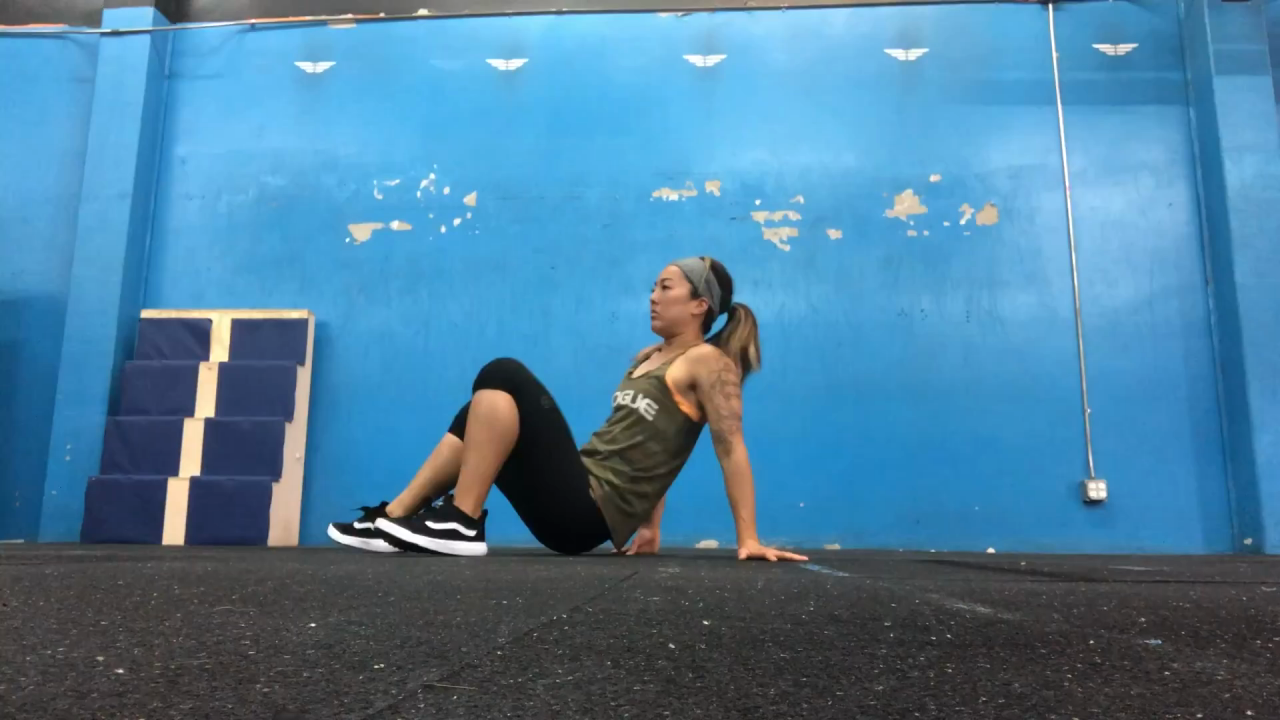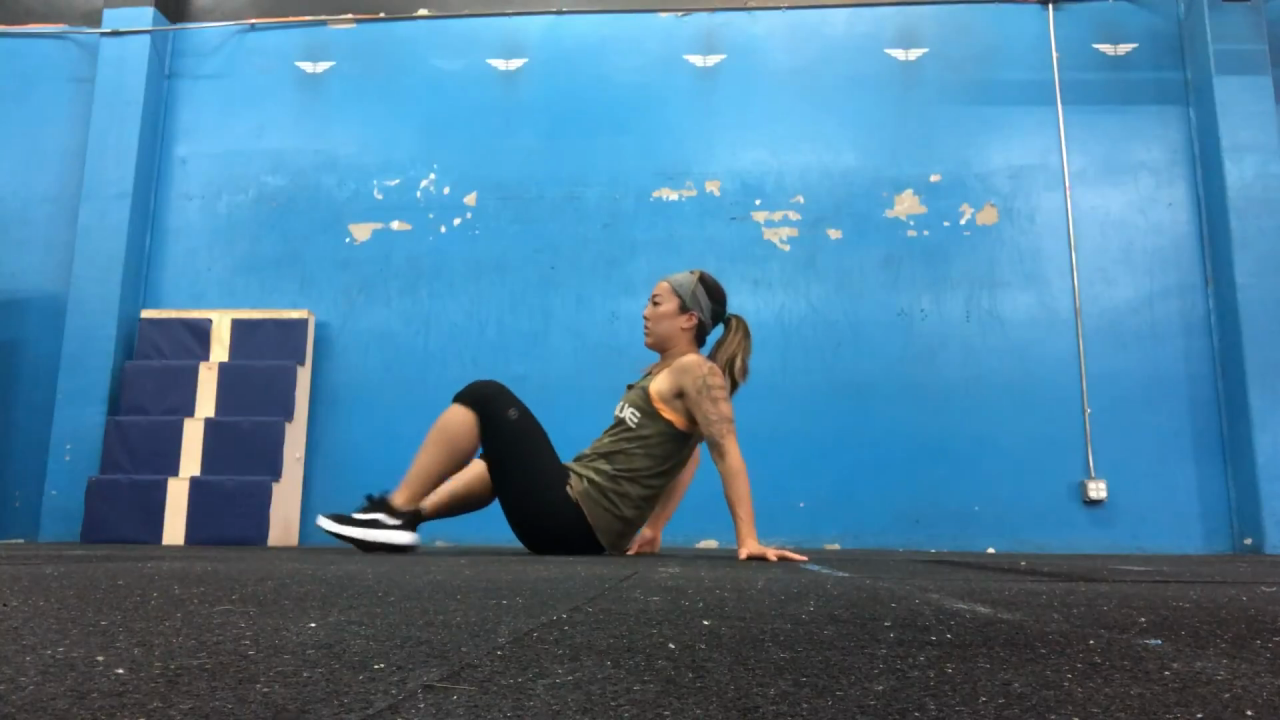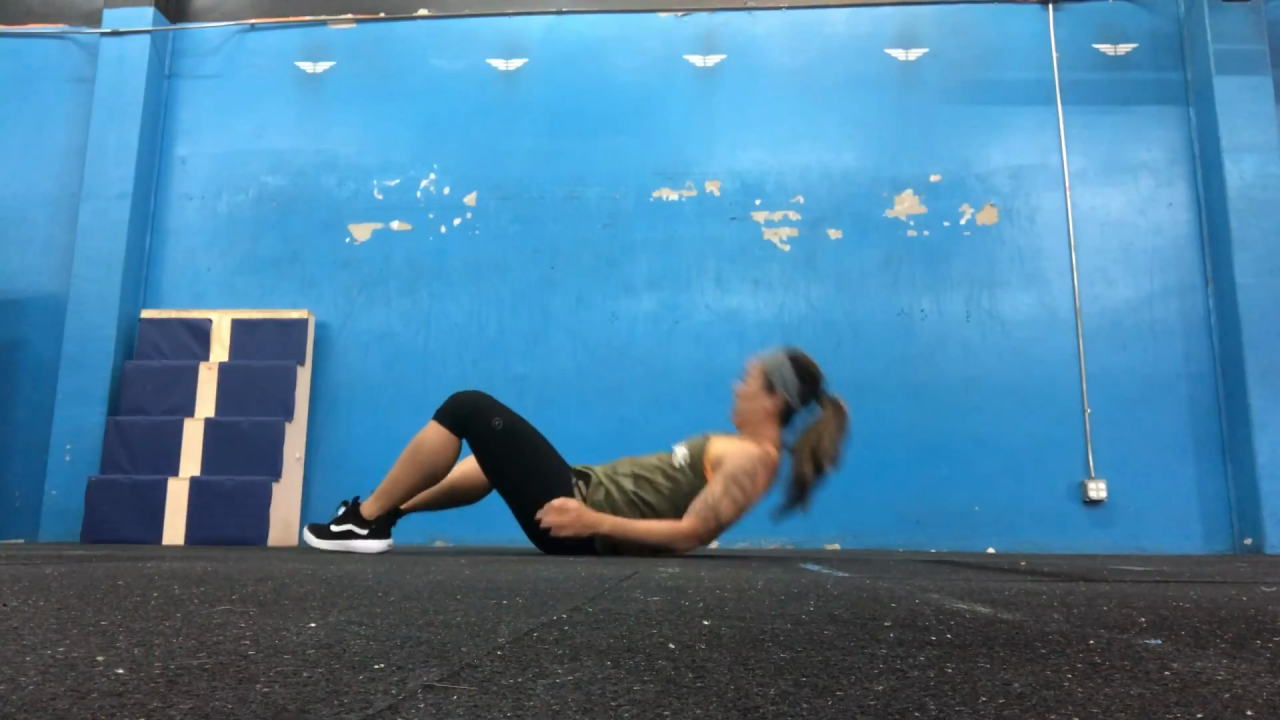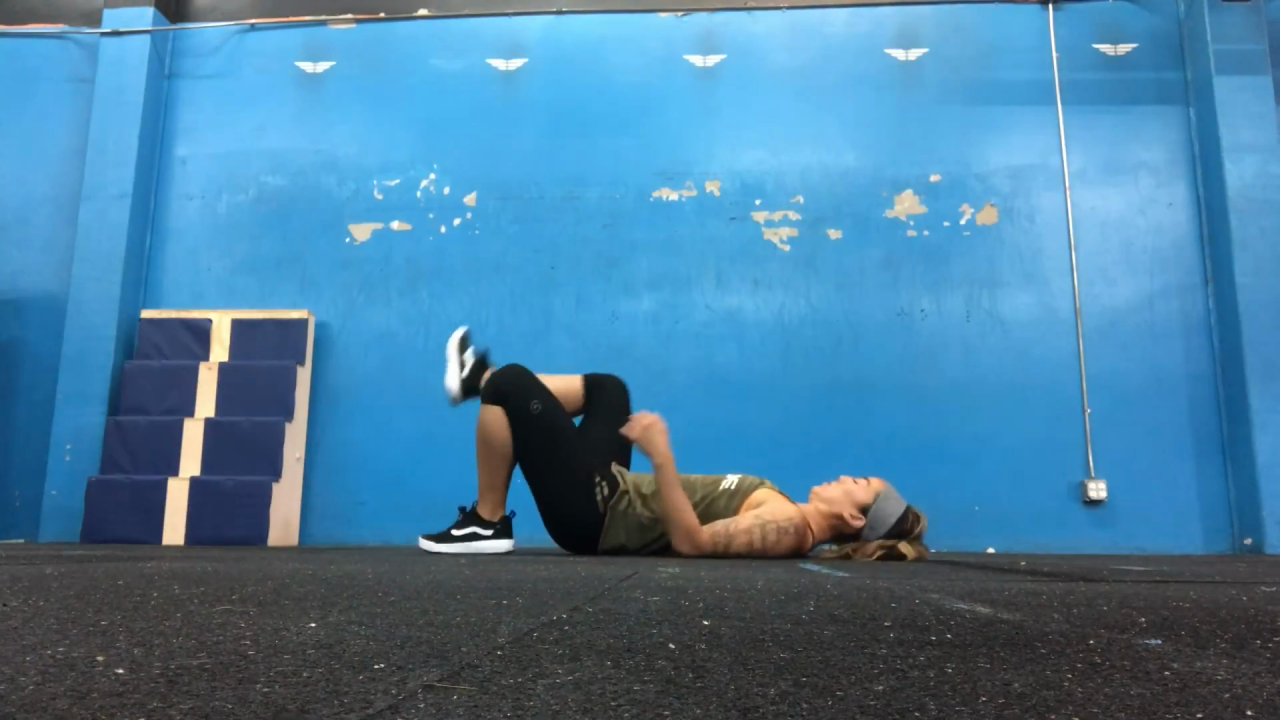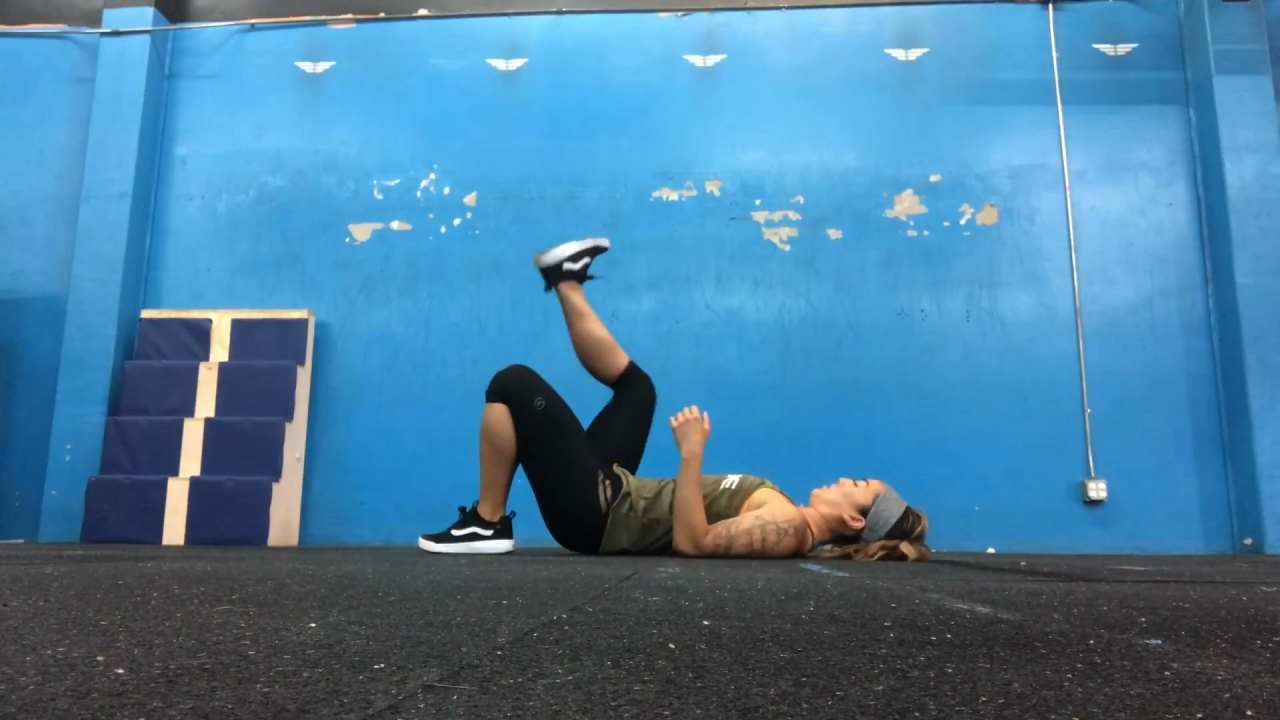
dt=0.5s
person 1, frame 1
left shoulder: (708, 363)
right shoulder: (650, 358)
left elbow: (731, 450)
left wrist: (749, 540)
right wrist: (649, 526)
left hip: (583, 515)
right hip: (573, 507)
left knee: (504, 375)
right knee: (480, 420)
left ankle: (462, 523)
right ankle: (391, 519)
person 1, frame 2
left shoulder: (696, 372)
right shoulder: (661, 372)
left elbow: (727, 452)
right elbow: (684, 455)
left wrist: (748, 538)
right wrist: (652, 527)
left hip: (569, 522)
right hip: (578, 523)
left knee: (484, 397)
right knee: (502, 456)
left ankle: (394, 513)
right ankle: (403, 518)
person 1, frame 3
left shoulder: (752, 464)
right shoulder: (745, 451)
left elbow: (686, 532)
left wrist: (595, 523)
left hip: (584, 517)
right hip: (584, 490)
left knee: (467, 408)
right knee: (486, 456)
left ankle: (369, 522)
right ankle: (394, 505)
person 1, frame 4
left shoulder: (787, 530)
right shoulder: (792, 515)
left elbow: (690, 540)
left wrist: (661, 455)
left hip: (593, 514)
right hip: (612, 494)
left knee: (514, 382)
right knee: (607, 389)
left ankle: (486, 525)
right ankle: (479, 380)
person 1, frame 5
left shoulder: (788, 530)
right shoulder: (791, 518)
left elbow: (690, 540)
left wrist: (691, 453)
left hip: (592, 514)
right hip: (611, 497)
left knee: (513, 385)
right knee: (634, 384)
left ankle: (485, 524)
right ankle: (567, 283)
